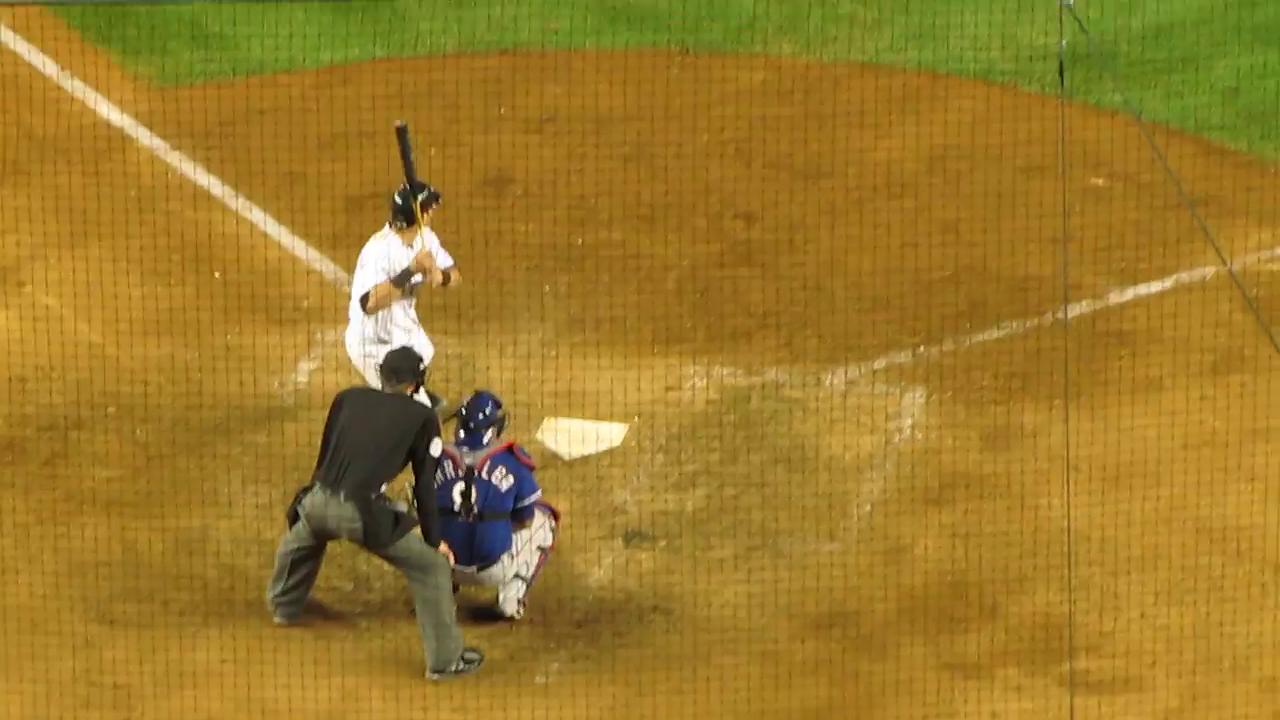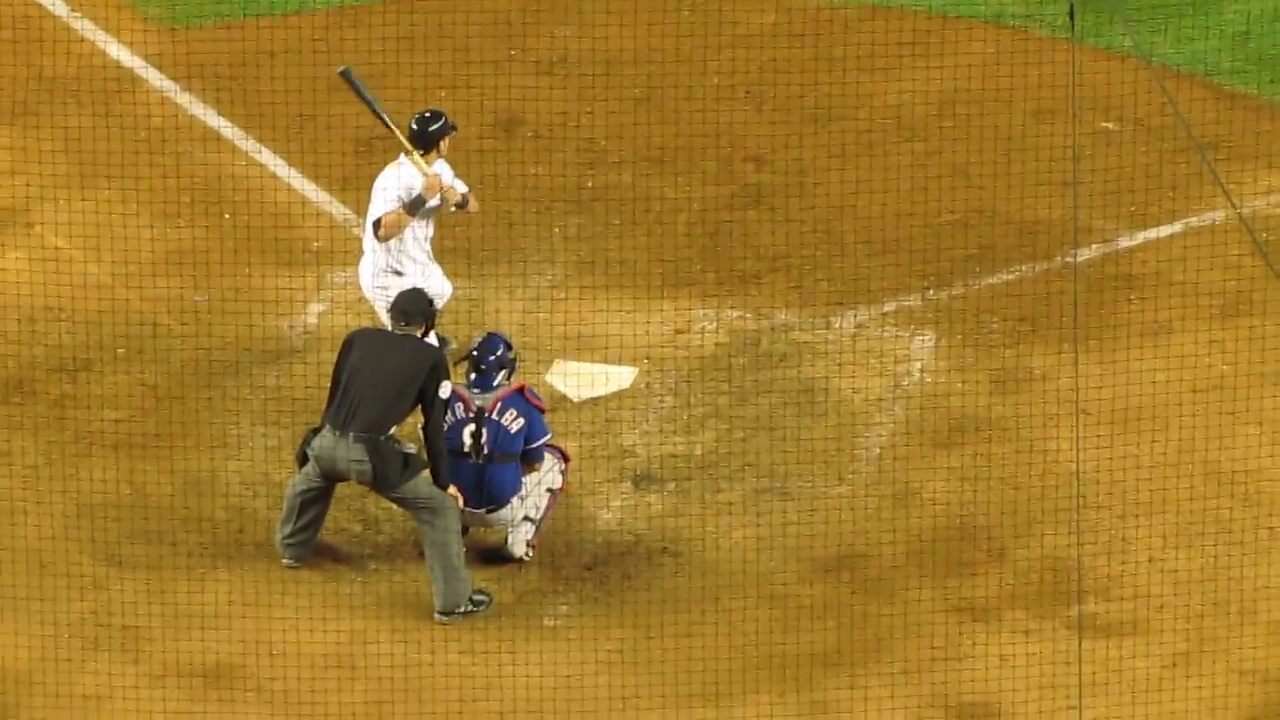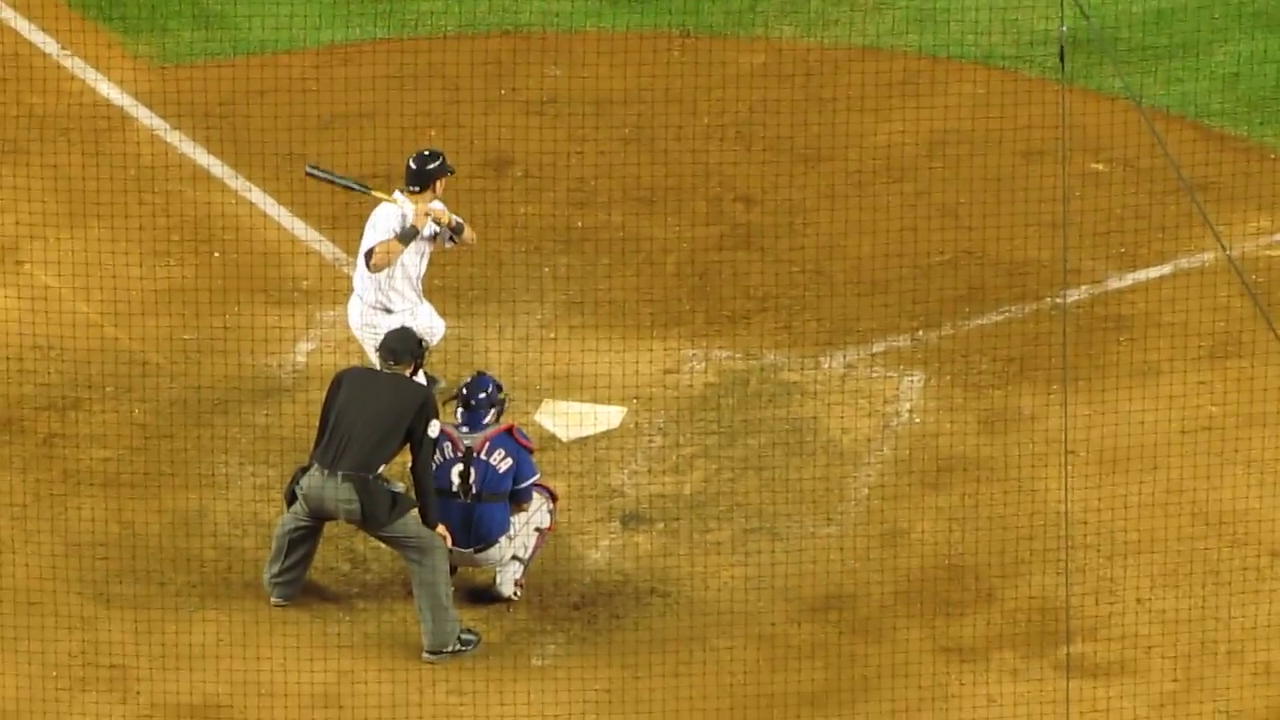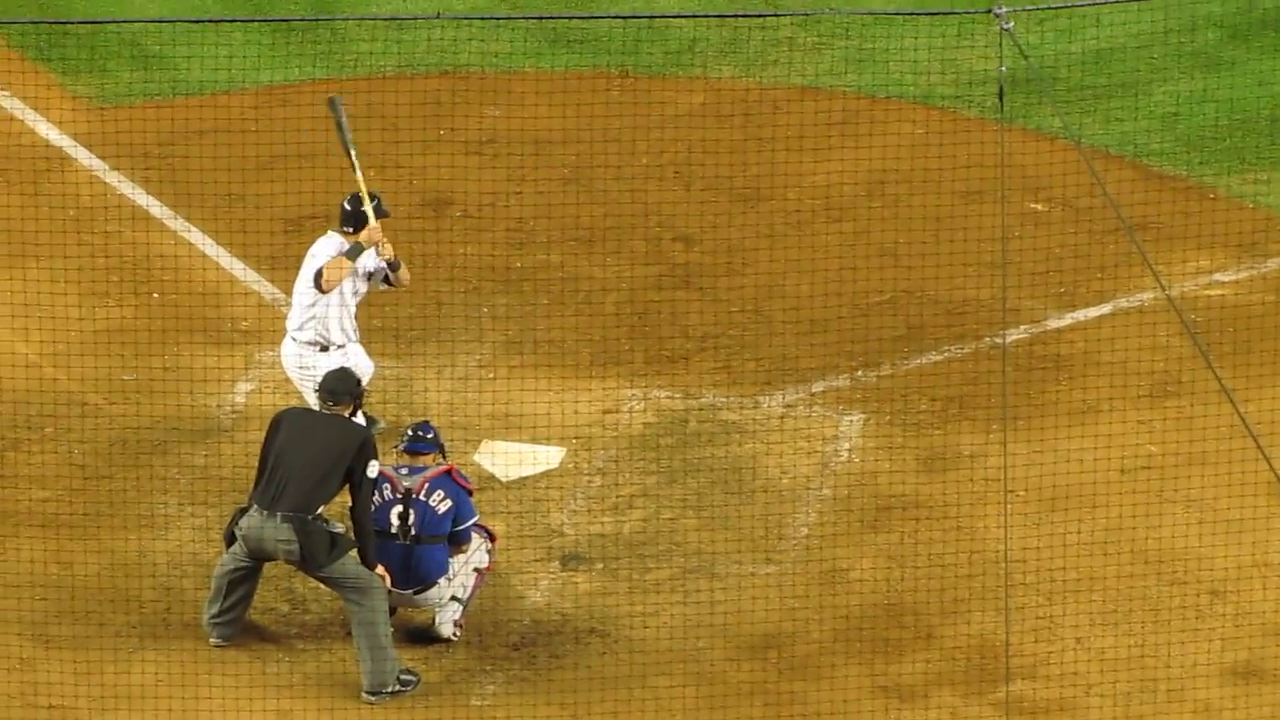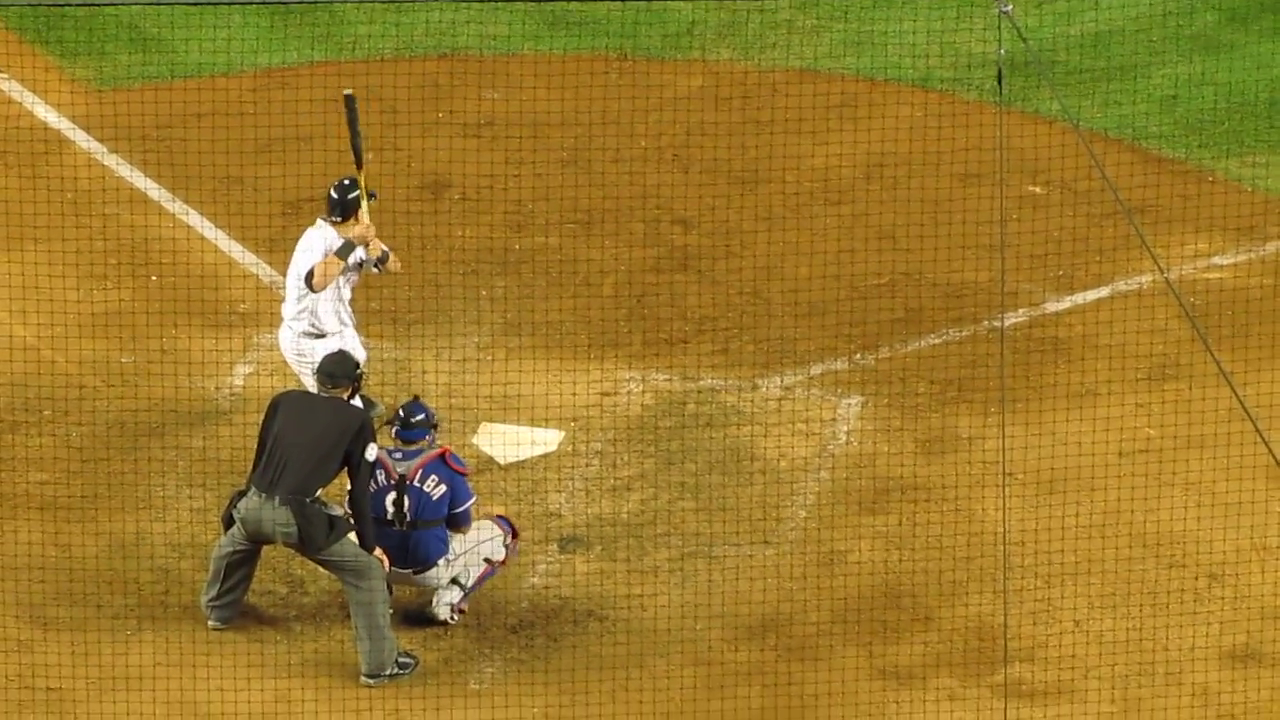
dt=0.5s
person 1, frame 1
left shoulder: (348, 397)
right shoulder: (422, 416)
right elbow: (425, 483)
right wrist: (434, 539)
left hip: (319, 503)
right hip: (362, 512)
left knee: (297, 540)
right knee: (432, 566)
left ankle: (284, 606)
right ankle: (445, 659)
person 1, frame 2
left shoulder: (357, 338)
right shoulder: (431, 357)
right elbow: (433, 427)
right wrist: (443, 481)
left hip: (328, 444)
right hip: (371, 454)
left knee: (307, 481)
right knee: (441, 509)
left ankle: (293, 548)
right ankle: (453, 601)
person 1, frame 3
left shoulder: (347, 377)
right shoulder: (420, 397)
right elbow: (422, 466)
right wrist: (431, 521)
left hip: (317, 483)
right hip: (360, 493)
left knee: (295, 519)
right knee: (430, 547)
left ankle: (281, 586)
right ankle: (442, 640)
person 1, frame 4
left shoulder: (286, 418)
right shoulder: (359, 437)
right elbow: (362, 506)
right wrist: (370, 561)
left hip: (256, 524)
right hip: (300, 534)
left knee: (234, 560)
right knee: (369, 588)
left ankle: (220, 627)
right ankle: (381, 681)
person 1, frame 5
left shoulder: (284, 400)
right shoulder: (357, 420)
right elbow: (360, 490)
right wrist: (368, 545)
left hip: (254, 507)
right hip: (298, 517)
left knee: (232, 543)
right knee: (368, 571)
left ankle: (219, 610)
right ankle: (379, 664)
person 2, frame 1
left shoulder: (424, 237)
right shoulder: (380, 250)
left elbow: (454, 275)
right elbow: (369, 304)
left wrist: (441, 277)
right wrist: (411, 271)
left hip: (403, 328)
right hip: (373, 343)
left ankle: (414, 391)
person 2, frame 2
left shoulder: (438, 168)
right shoulder: (394, 178)
left elbow: (472, 206)
right elbow: (381, 232)
left wrist: (457, 198)
right wrist: (422, 197)
left hip: (419, 264)
right hip: (387, 277)
left knee: (440, 293)
person 2, frame 3
left shoulder: (432, 208)
right shoulder: (390, 213)
left elbow: (469, 238)
right elbow: (374, 262)
left wrist: (451, 222)
right wrist: (413, 228)
left hip: (408, 303)
right hip: (376, 315)
left knee: (433, 330)
person 2, frame 4
left shoulder: (365, 249)
right shoulder: (328, 247)
left elbow: (402, 281)
right elbow: (324, 283)
left wrist: (391, 259)
right wrist: (360, 247)
left hip: (341, 344)
right hip: (310, 355)
left knee: (362, 371)
person 2, frame 5
left shoulder: (356, 234)
right shoulder: (317, 239)
left elbow: (394, 267)
right elbow: (315, 283)
left wrist: (379, 253)
right wrist: (351, 244)
left hip: (337, 327)
right hip: (308, 341)
left knee: (356, 358)
left ankle: (349, 396)
person 3, frame 1
left shoulder: (439, 457)
right shoulder: (512, 458)
right elbow: (525, 521)
right hip: (493, 567)
right knee: (544, 517)
right ankle: (511, 601)
person 3, frame 2
left shoulder: (449, 398)
right shoulder: (523, 401)
right elbow: (534, 464)
right hip: (503, 508)
right knee: (554, 461)
right ankle: (520, 542)
person 3, frame 3
left shoulder: (437, 438)
right shoulder: (512, 442)
right elbow: (523, 504)
right hip: (491, 548)
right knee: (542, 499)
right ankle: (508, 581)
person 3, frame 4
left shoulder: (375, 480)
right shoulder: (451, 482)
right elbow: (462, 546)
right hip: (431, 589)
right knee: (480, 538)
right ankle: (447, 621)
person 3, frame 5
left shoulder: (371, 463)
right shoulder: (446, 465)
right elbow: (463, 528)
right hip: (431, 568)
right knee: (502, 530)
right ankle: (448, 602)
